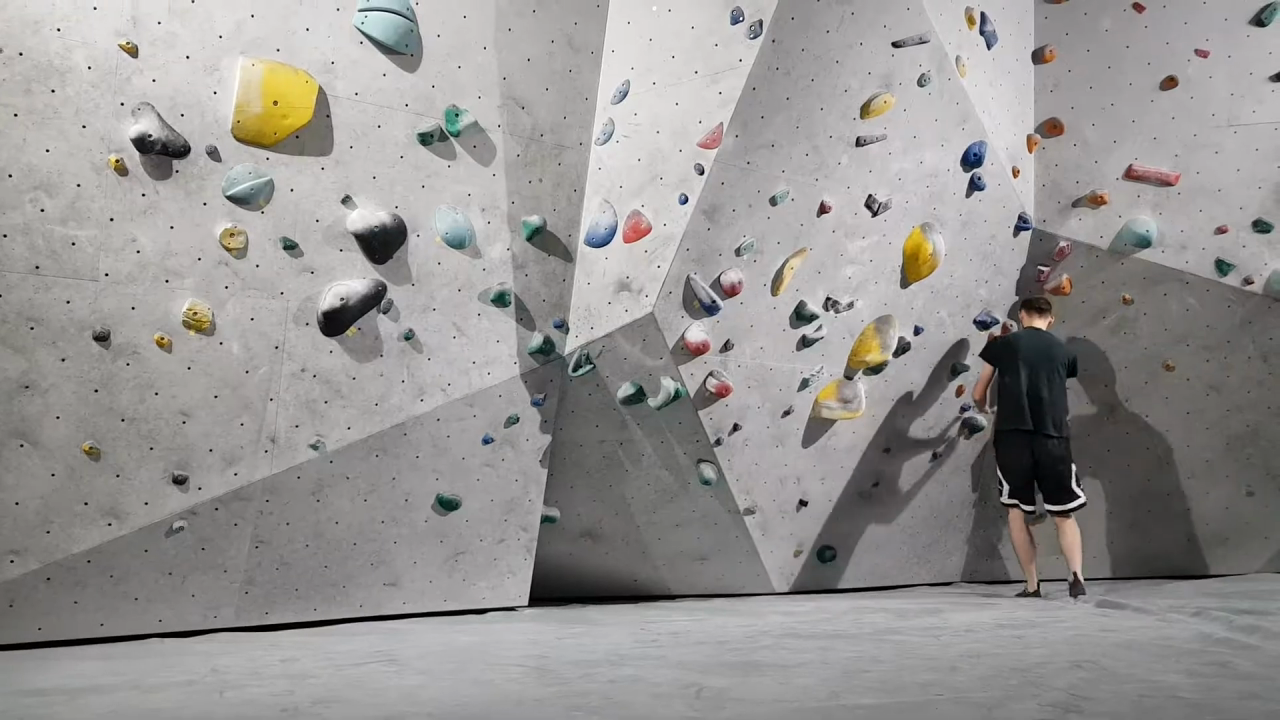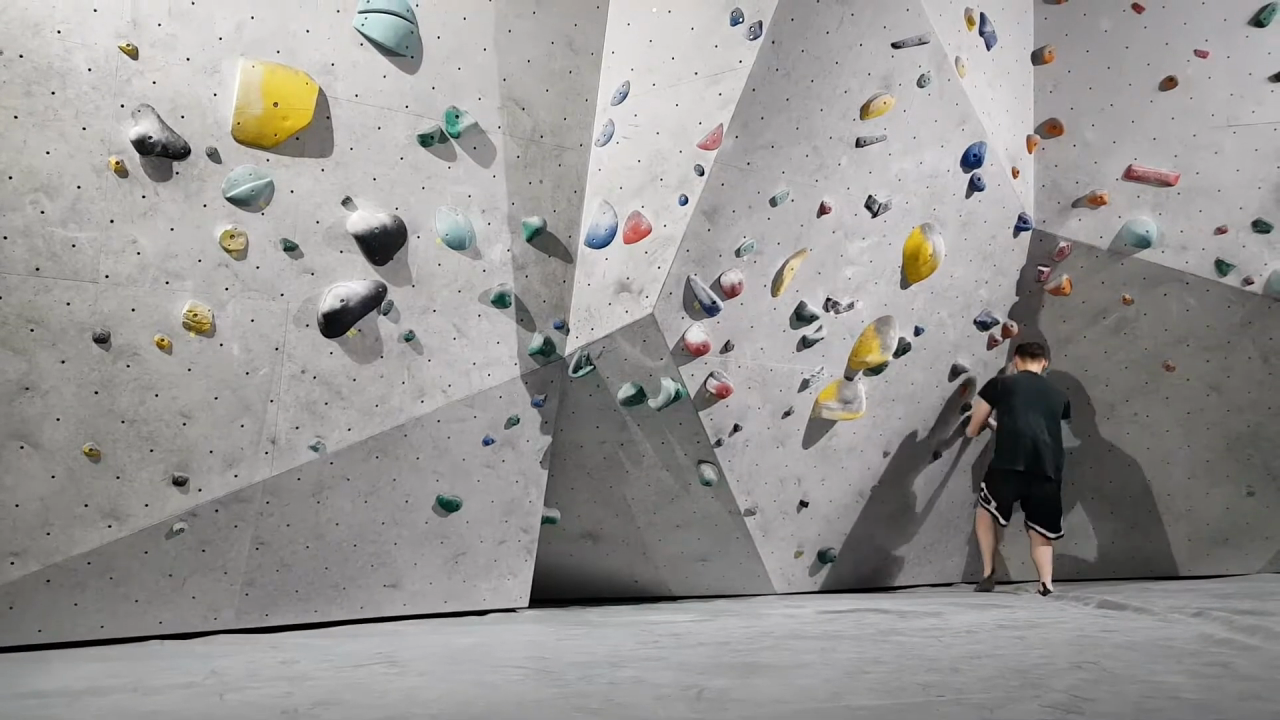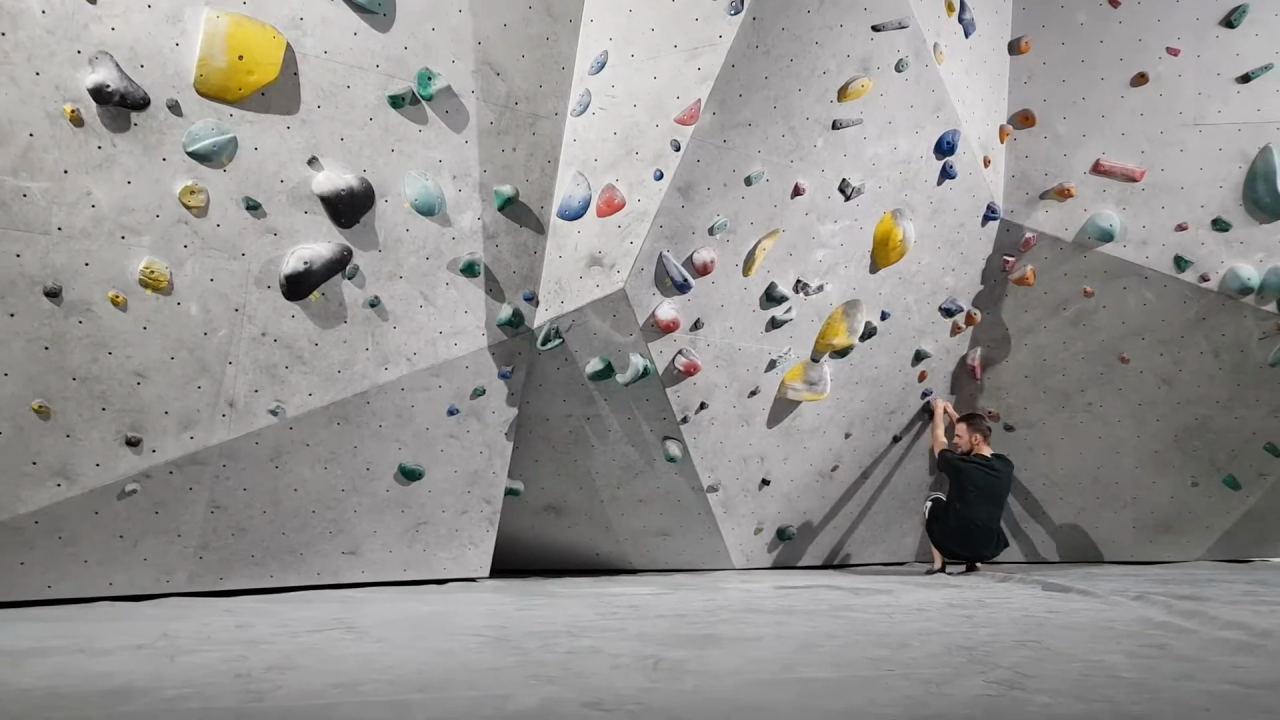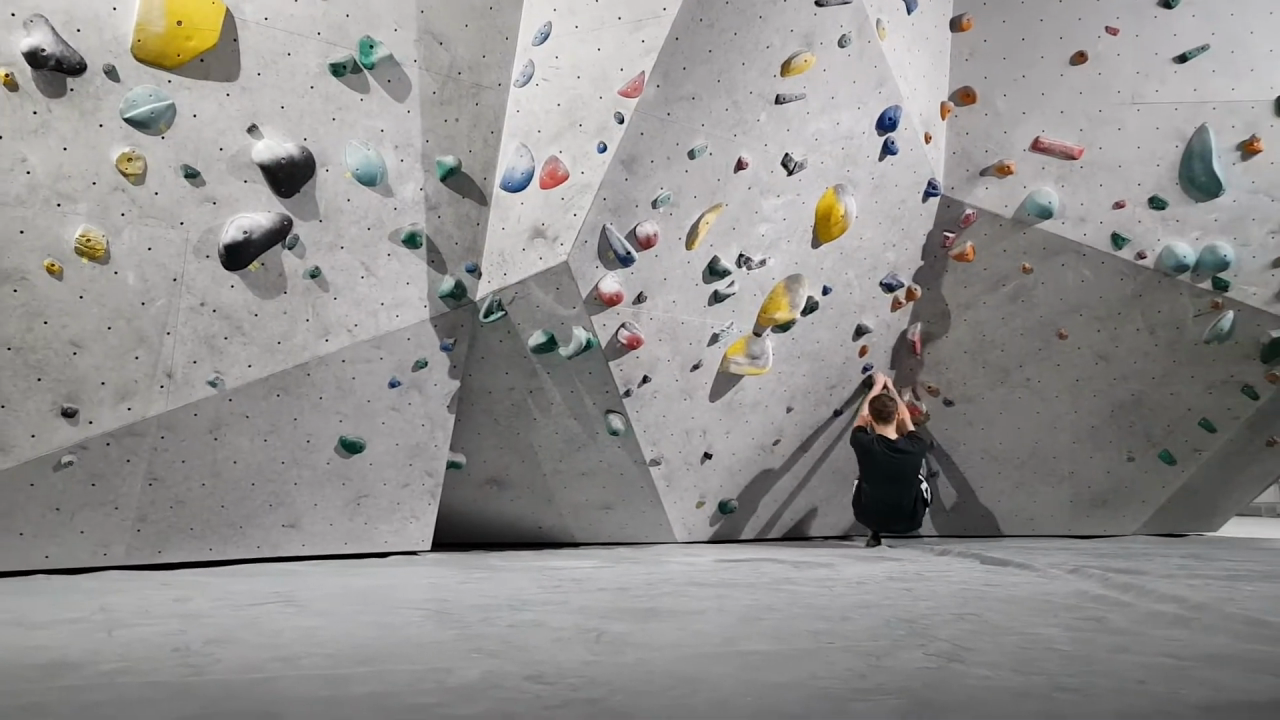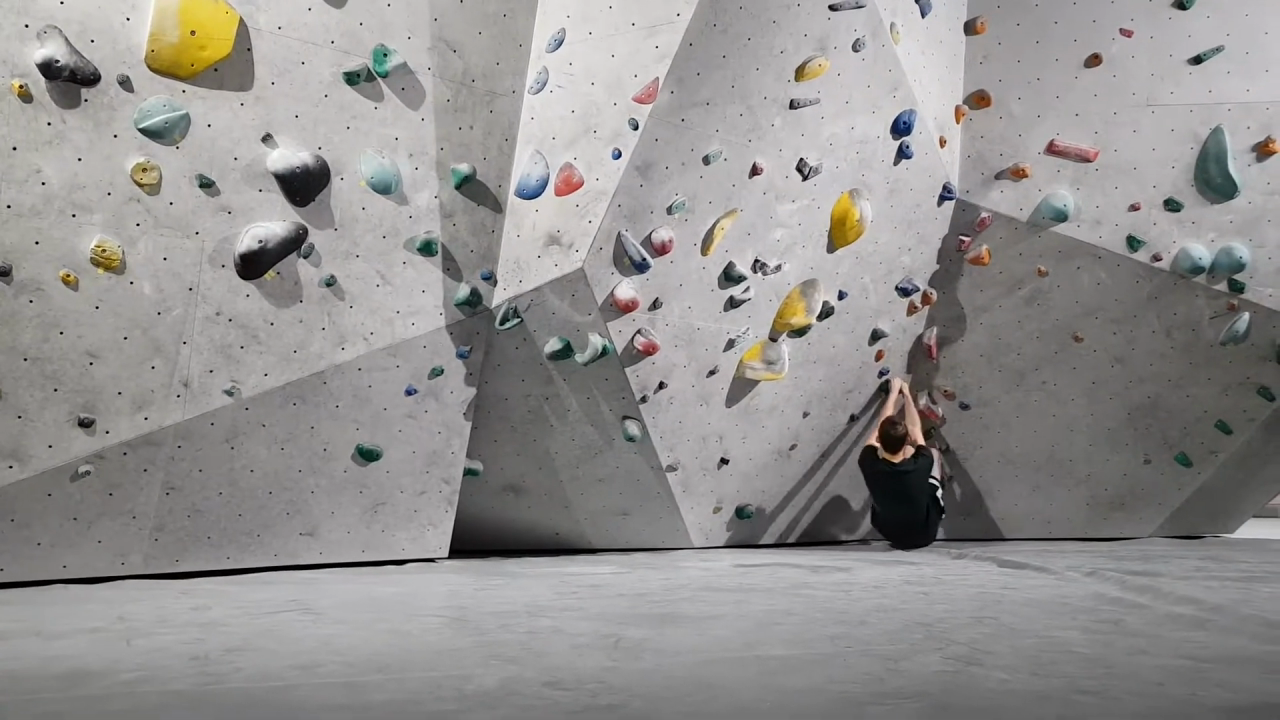
dt=1s
person 1, frame 1
left shoulder: (1001, 344)
right shoulder: (1065, 351)
left elbow: (978, 395)
left wrist: (986, 409)
left hip: (1013, 436)
right hip: (1054, 438)
left knee: (1017, 511)
right knee: (1064, 514)
left ankle: (1031, 586)
right ankle: (1076, 575)
person 1, frame 2
left shoulder: (1000, 384)
right shoulder: (1059, 395)
left elbow: (972, 431)
left wrist: (991, 424)
left hip: (1010, 467)
right hip: (1048, 471)
left knee: (985, 509)
right knee: (1039, 531)
left ankle: (988, 573)
right ankle: (1046, 584)
person 1, frame 3
left shoulder: (959, 466)
right shoulder: (1005, 466)
left elbow: (938, 439)
right elbow: (981, 446)
left wrist: (939, 410)
right wrist: (951, 413)
left hip: (954, 546)
right hip: (989, 549)
left knee: (934, 501)
left ankle: (938, 565)
right ankle: (975, 563)
person 1, frame 4
left shoulder: (864, 444)
right shoulder: (916, 447)
left elbow: (863, 414)
right elbow: (905, 419)
left wrist: (878, 384)
right wrist: (890, 388)
left hip: (873, 519)
right hip: (910, 521)
left ankle: (874, 534)
person 1, frame 5
left shoulder: (869, 465)
right shoulder: (920, 465)
left elbow: (881, 425)
right elbow: (915, 430)
left wrist: (894, 393)
right wrist: (906, 394)
left hip: (890, 534)
right hip: (924, 535)
